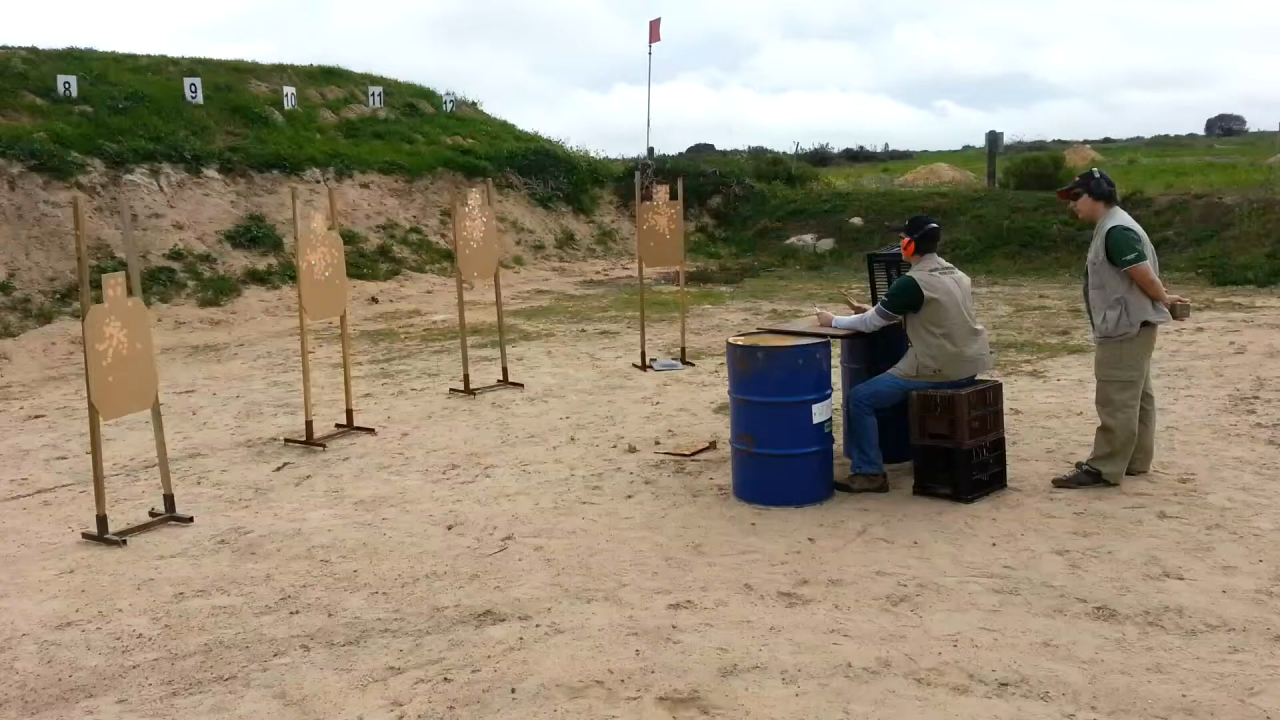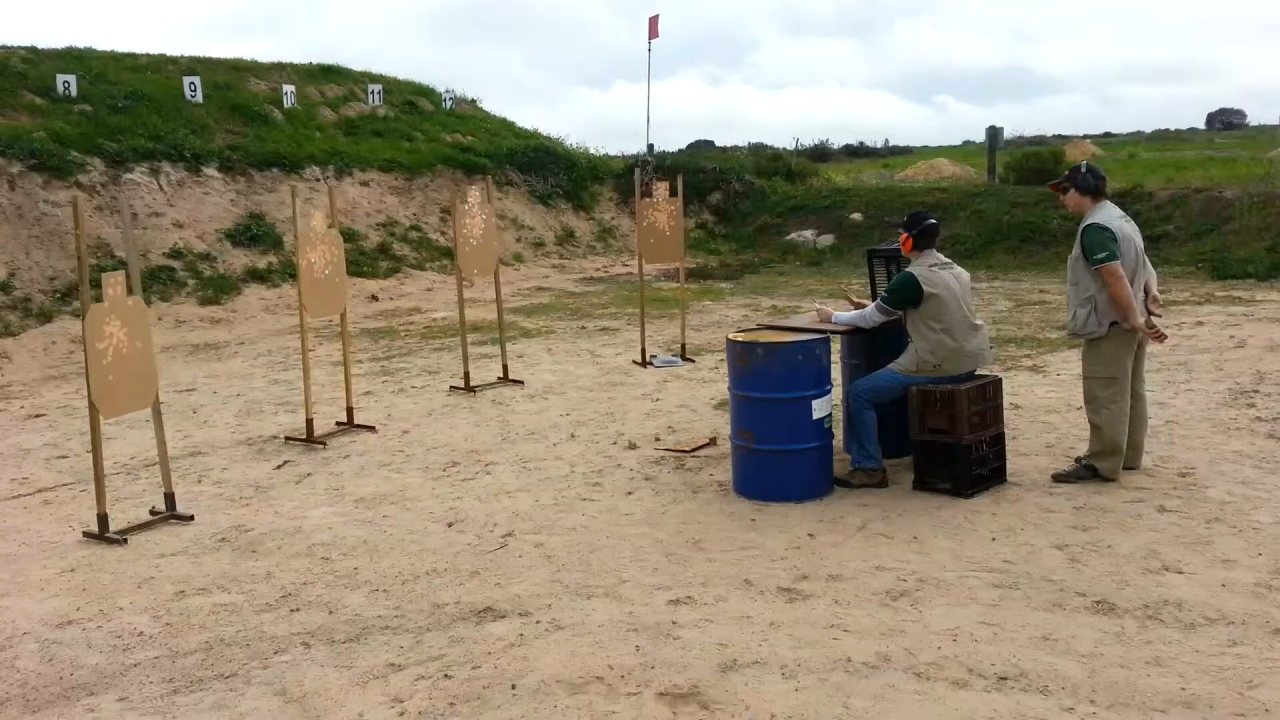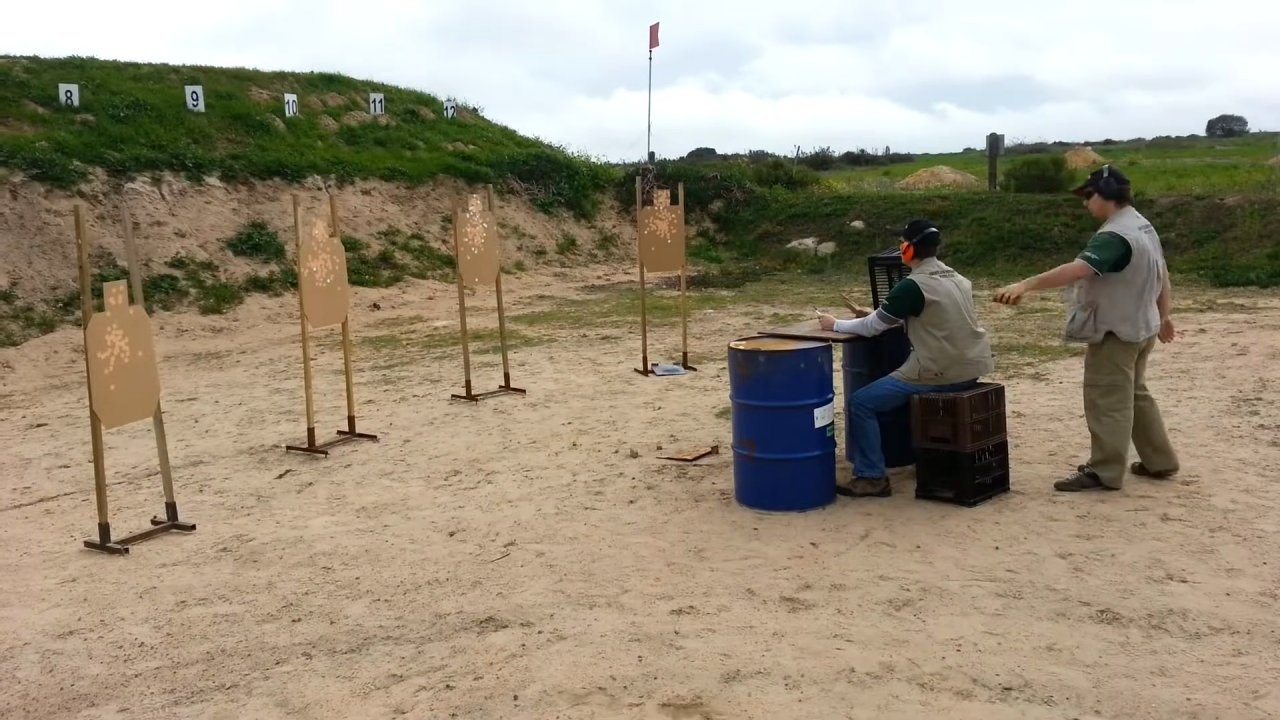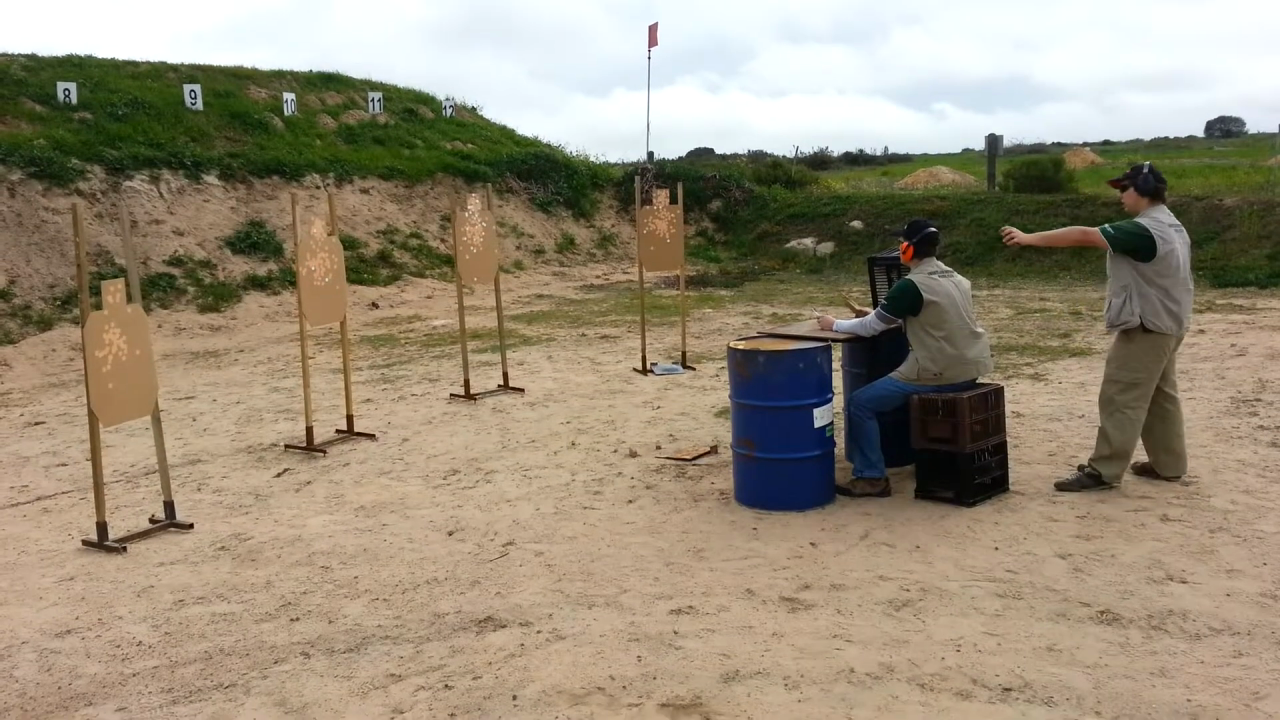
dt=0.4s
person 1, frame 1
left shoulder: (1116, 231)
right shoulder: (1110, 228)
left elbow: (1144, 276)
right elbow: (1142, 275)
left wrist: (1164, 299)
right wrist: (1165, 300)
left hip: (1126, 326)
right hip: (1126, 325)
left knee: (1116, 399)
right knee: (1136, 395)
left ankle: (1104, 468)
right ankle: (1135, 460)
person 1, frame 2
left shoulder: (1095, 228)
right shoulder: (1119, 218)
left elbow: (1115, 278)
right elbow: (1143, 266)
left wrist: (1134, 319)
right wrist: (1152, 295)
left hip: (1113, 323)
right hip: (1130, 320)
left knee: (1105, 394)
right knee: (1130, 390)
left ankle: (1102, 464)
right ankle: (1128, 455)
person 1, frame 3
left shoulder: (1116, 236)
right shoulder: (1142, 227)
left elbow: (1076, 270)
right elbow: (1161, 279)
left wrist: (1025, 286)
right wrist: (1164, 317)
left hip: (1116, 331)
right hip: (1142, 327)
left knee: (1108, 402)
right knee: (1135, 394)
left ankle: (1104, 472)
right ankle: (1160, 461)
person 1, frame 4
left shoulder: (1142, 230)
right shoulder: (1171, 227)
left elbow: (1083, 236)
left wrist: (1029, 238)
left hip: (1146, 328)
right hip: (1167, 325)
left knee: (1121, 398)
right knee: (1161, 396)
left ankle: (1103, 470)
right ankle: (1168, 463)
person 2, frame 1
left shoulder: (912, 283)
right shoulder: (956, 275)
left elbow: (871, 324)
left wrist: (833, 320)
right wrist: (876, 312)
left hip: (938, 370)
right hip: (969, 366)
left knee: (859, 399)
left ankle: (870, 474)
person 2, frame 2
left shoulder: (911, 278)
right shoulder: (955, 270)
left elbow: (871, 320)
left wrist: (834, 316)
right wrist: (877, 307)
left hip: (937, 365)
right hip: (968, 361)
left knee: (858, 394)
left ankle: (869, 469)
person 2, frame 3
left shoulder: (912, 286)
right shoulder: (956, 279)
left elbow: (873, 327)
left wrist: (835, 324)
right wrist: (877, 315)
left hip: (939, 374)
right hip: (971, 369)
left knee: (860, 403)
left ankle: (872, 477)
person 2, frame 4
left shoulder: (911, 286)
right shoulder: (956, 279)
left elbow: (871, 328)
left wrist: (835, 324)
right wrist: (877, 315)
left hip: (938, 374)
right hip: (969, 369)
left knee: (860, 403)
left ankle: (872, 478)
